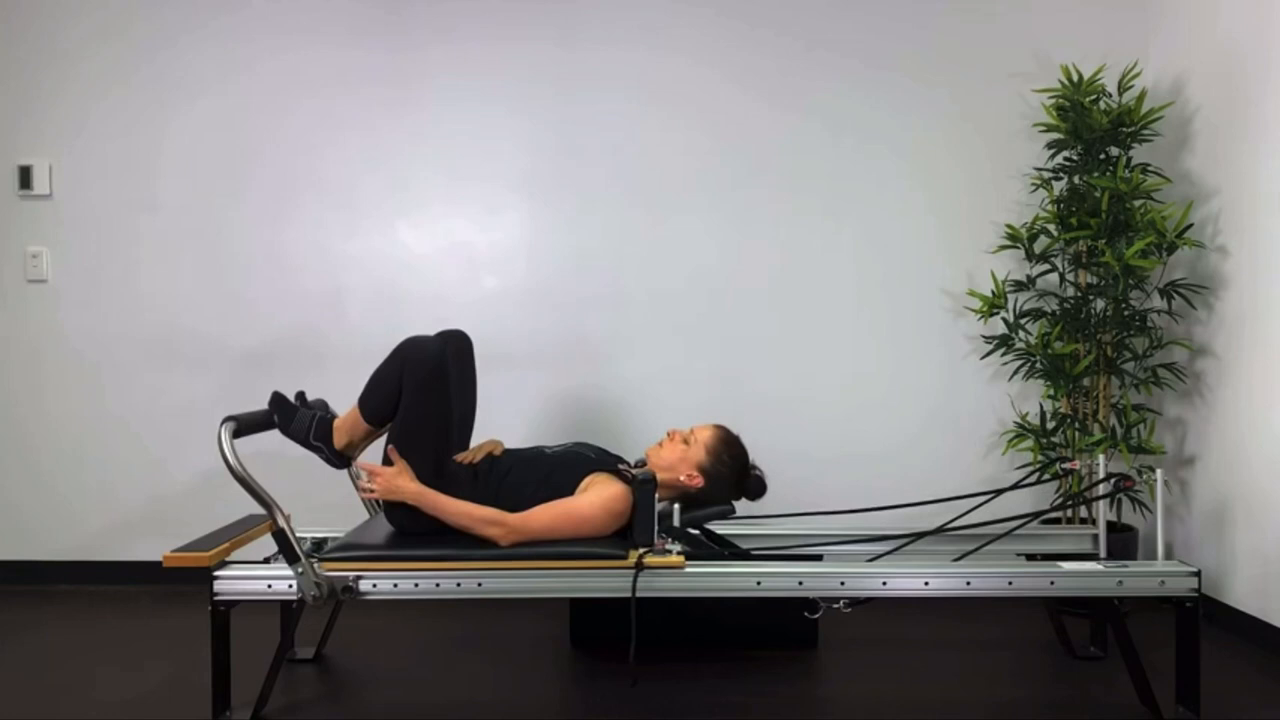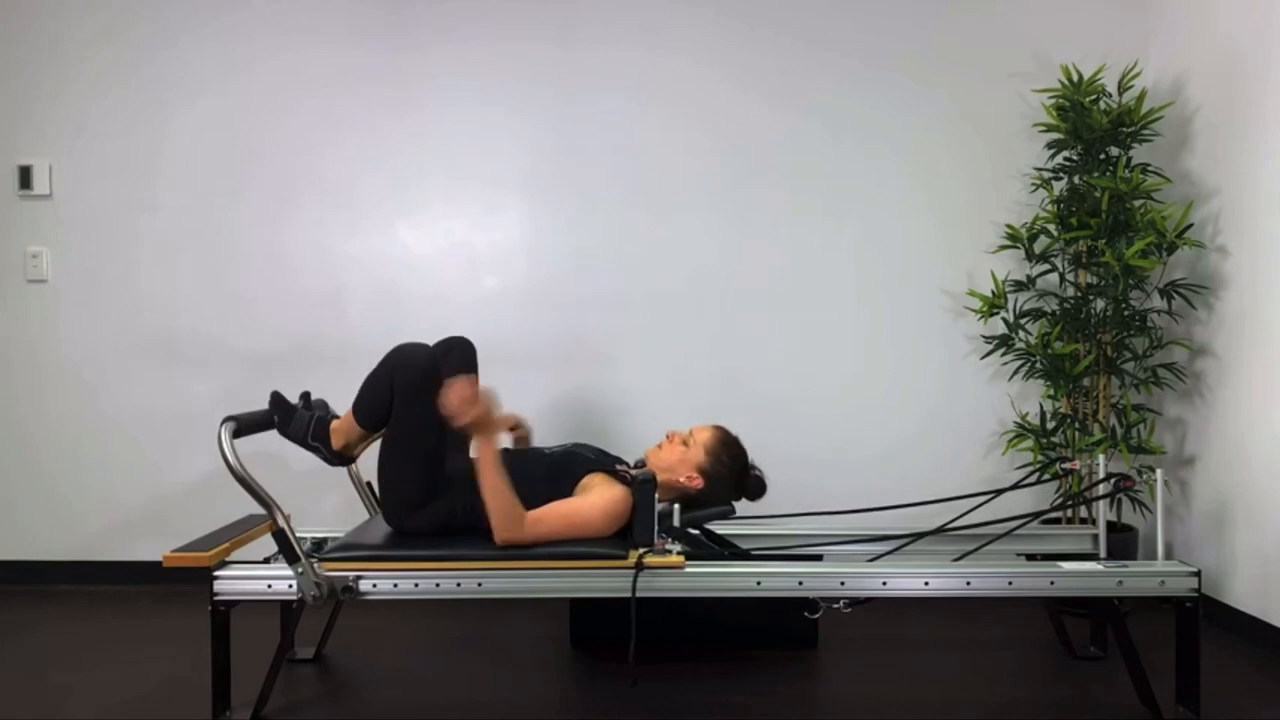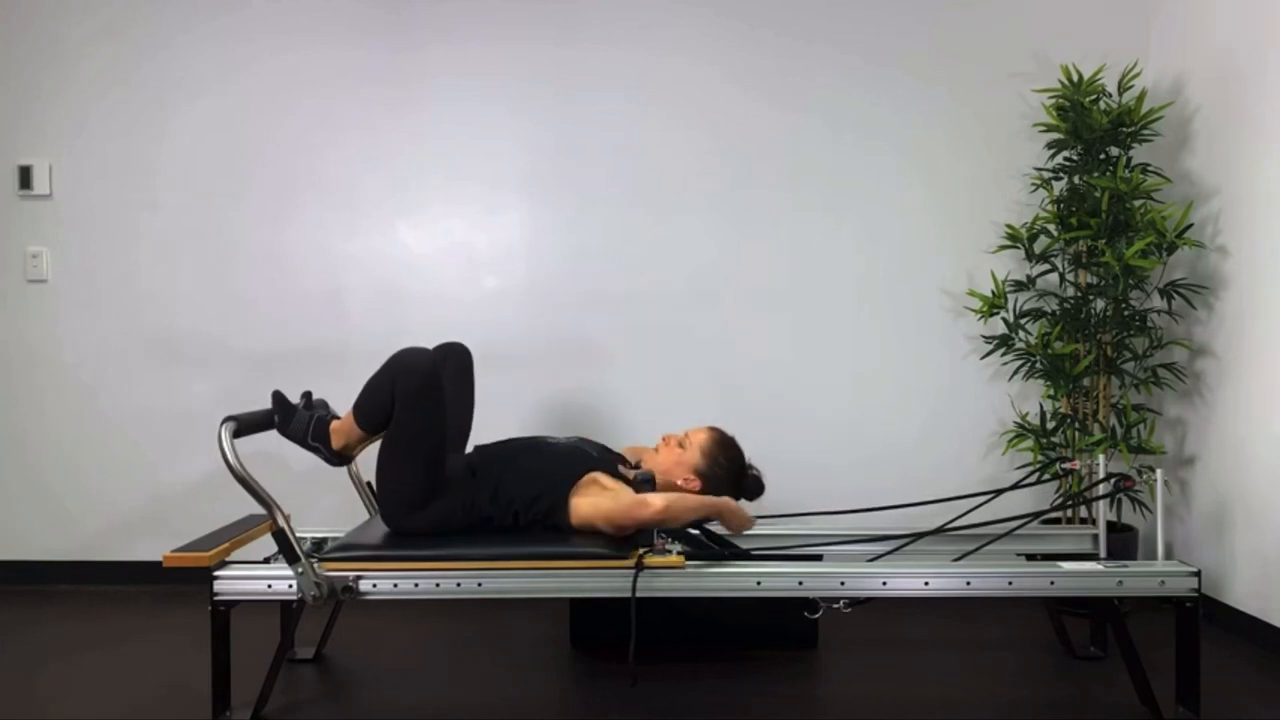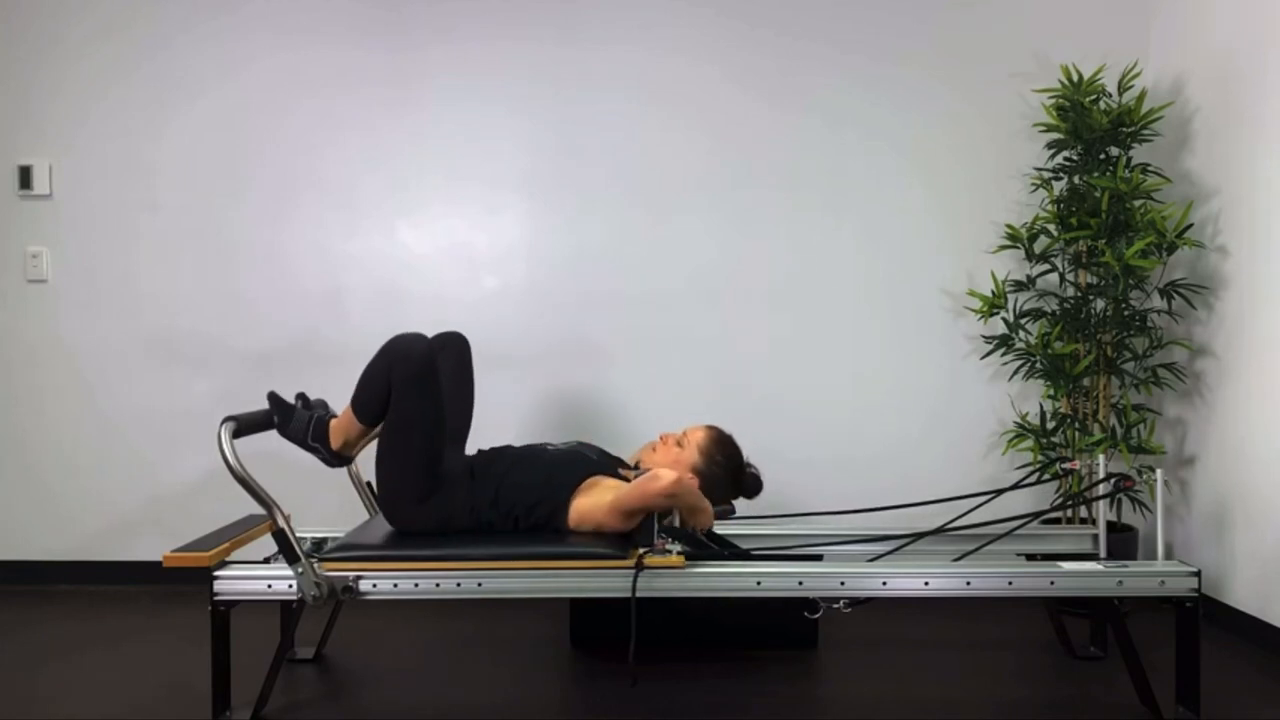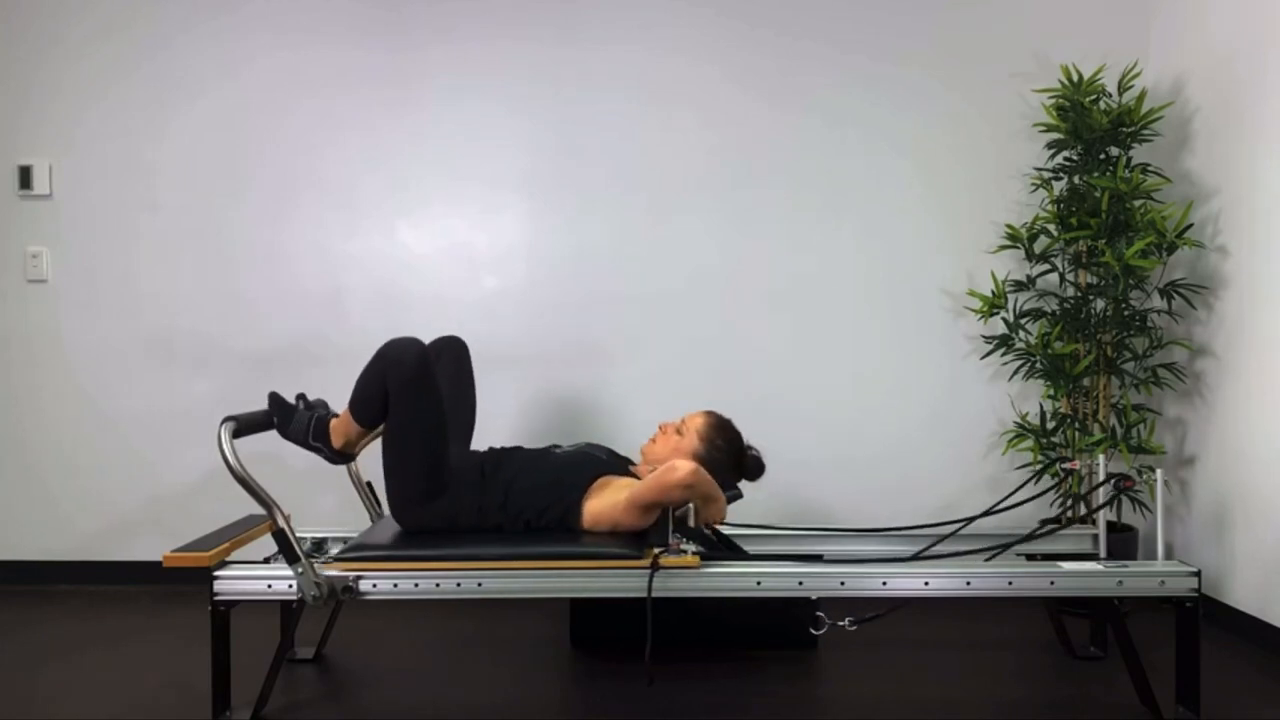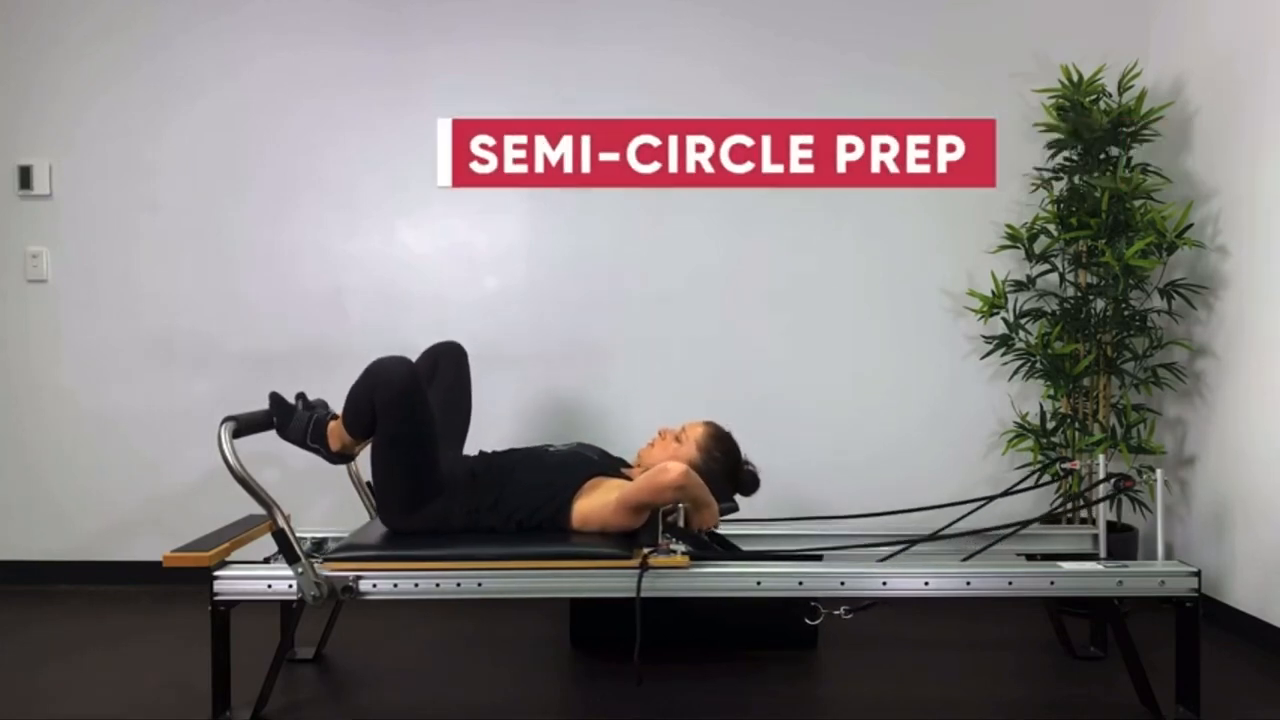
dt=0.5s
person 1, frame 1
left shoulder: (616, 502)
right shoulder: (628, 476)
left elbow: (508, 530)
left wrist: (414, 491)
right wrist: (499, 450)
left hip: (426, 506)
right hip: (455, 479)
left knee: (421, 354)
right knee: (450, 344)
left ankle: (337, 439)
right ankle: (341, 429)
person 1, frame 2
left shoulder: (616, 504)
right shoulder: (627, 478)
left elbow: (511, 530)
left wrist: (485, 436)
right wrist: (517, 436)
left hip: (426, 506)
right hip: (451, 481)
left knee: (414, 360)
right knee: (454, 350)
left ankle: (334, 438)
right ankle: (344, 432)
person 1, frame 3
left shoulder: (620, 501)
right shoulder: (627, 477)
left elbow: (652, 507)
right elbow: (634, 453)
left wrist: (719, 505)
left hip: (422, 506)
right hip: (453, 478)
left knee: (415, 366)
right knee: (451, 356)
left ankle: (333, 438)
right ankle: (342, 429)
person 1, frame 4
left shoulder: (621, 508)
right shoulder: (625, 474)
left elbow: (664, 483)
left wrist: (697, 510)
left hip: (425, 502)
right hip: (454, 478)
left knee: (410, 351)
right knee: (448, 345)
left ankle: (334, 438)
right ankle: (340, 430)
person 1, frame 5
left shoulder: (633, 503)
right shoulder: (631, 475)
left elbow: (682, 474)
left wrist: (712, 504)
left hip: (434, 502)
right hip: (459, 479)
left knee: (405, 355)
right knee: (447, 349)
left ankle: (333, 437)
right ankle: (345, 428)
person 1, frame 6
left shoulder: (624, 505)
right shoulder: (624, 476)
left elbow: (671, 477)
left wrist: (704, 508)
left hip: (425, 506)
right hip: (451, 479)
left knee: (394, 375)
right knee: (447, 355)
left ankle: (331, 439)
right ankle: (342, 429)
